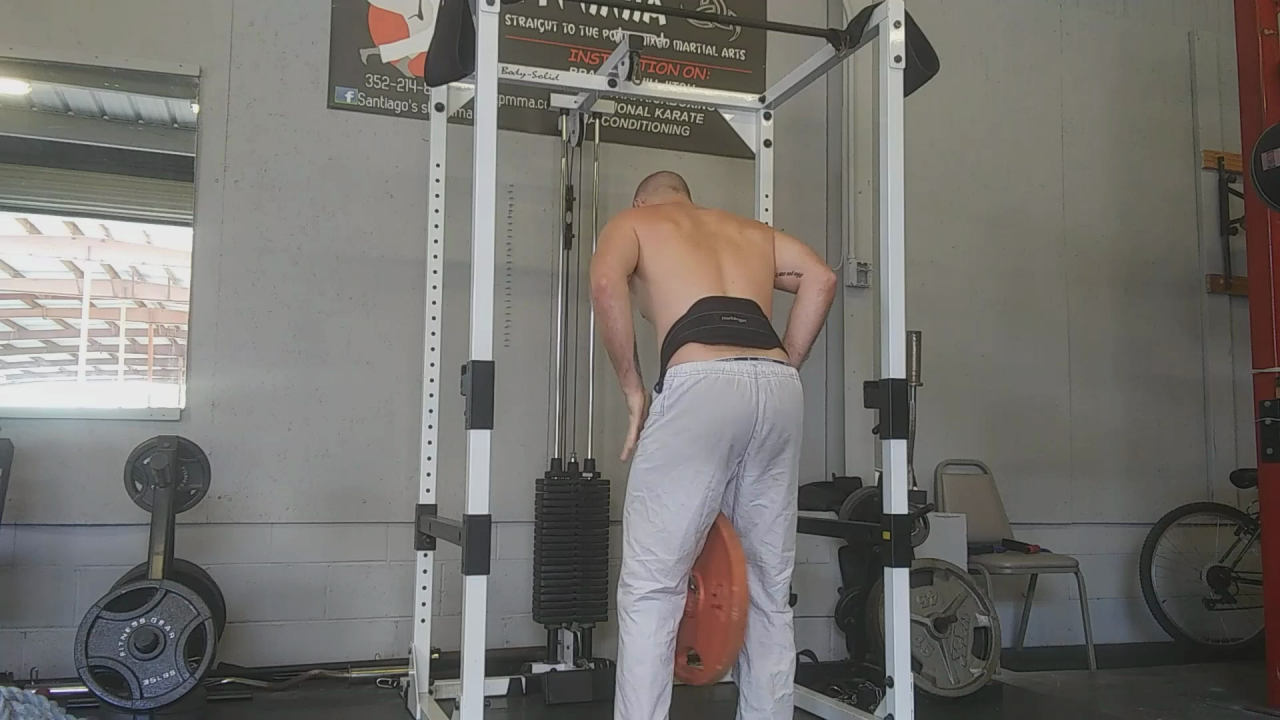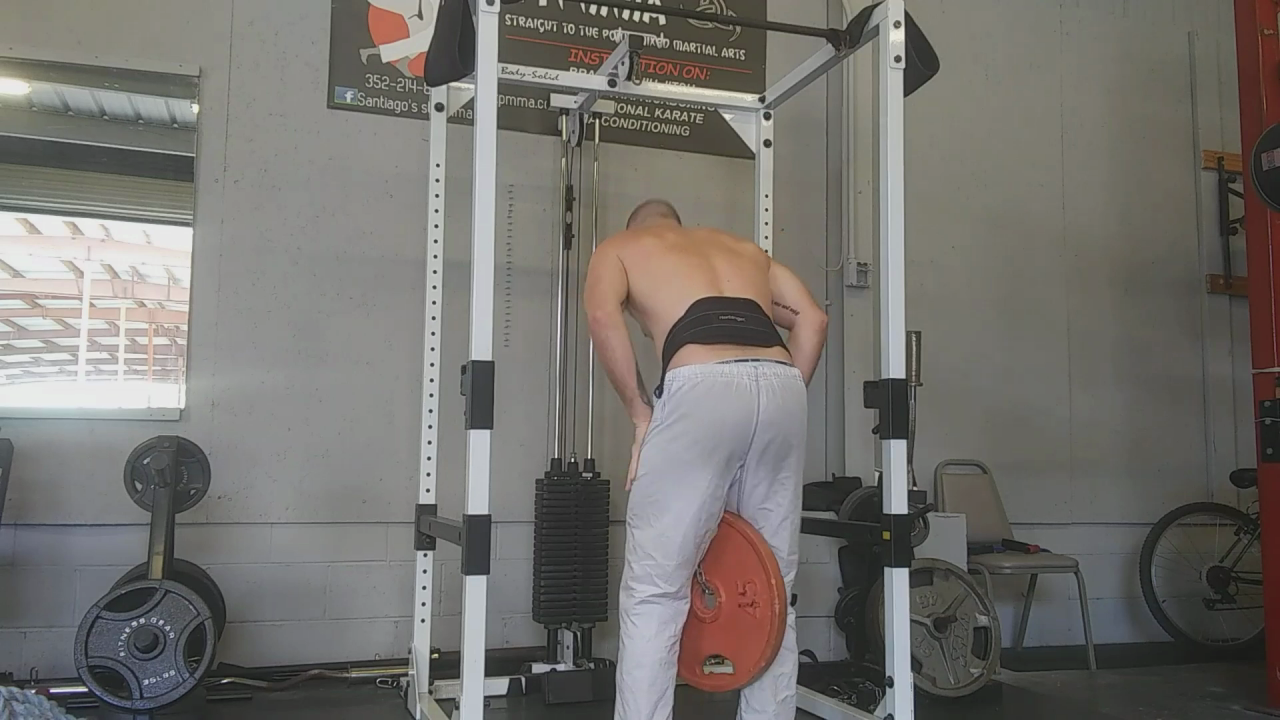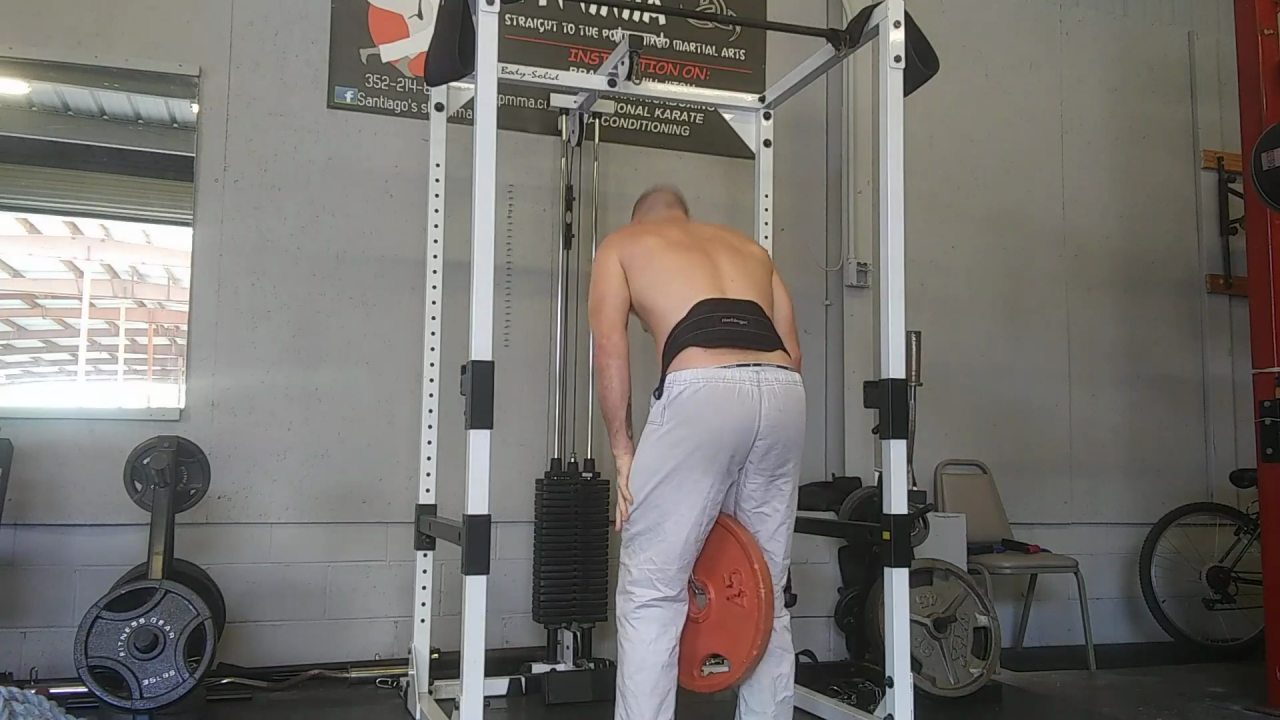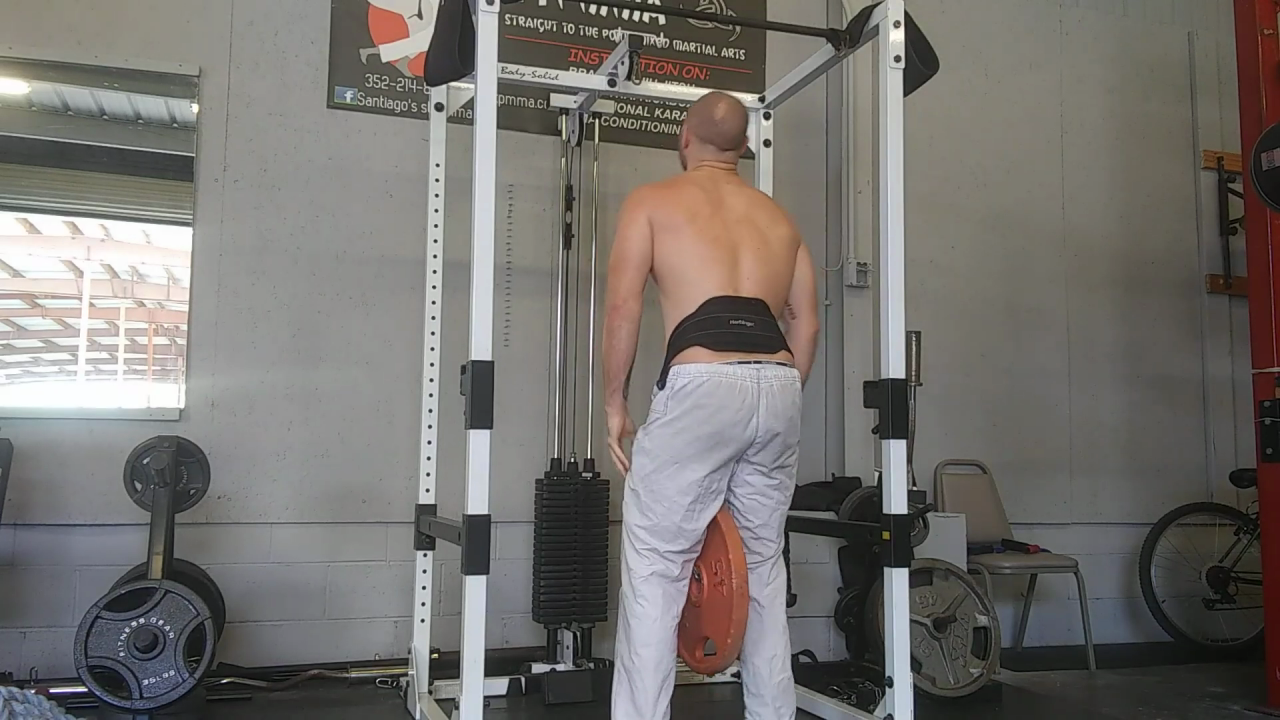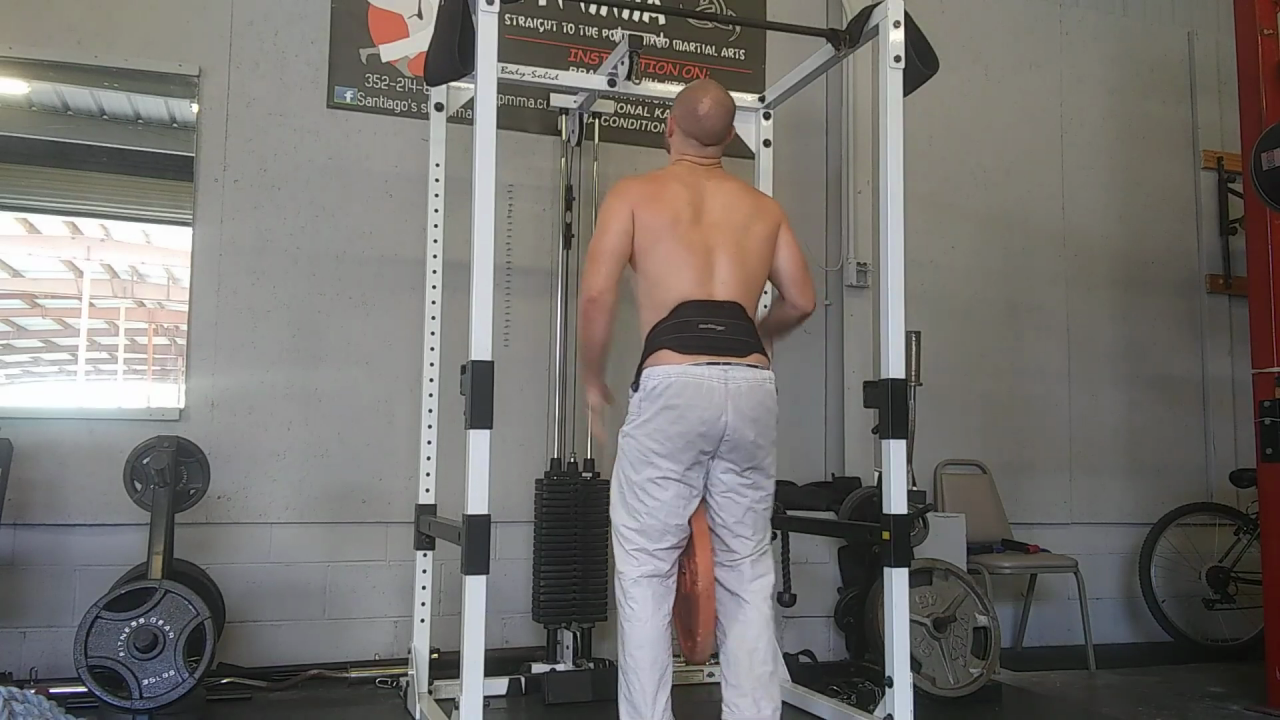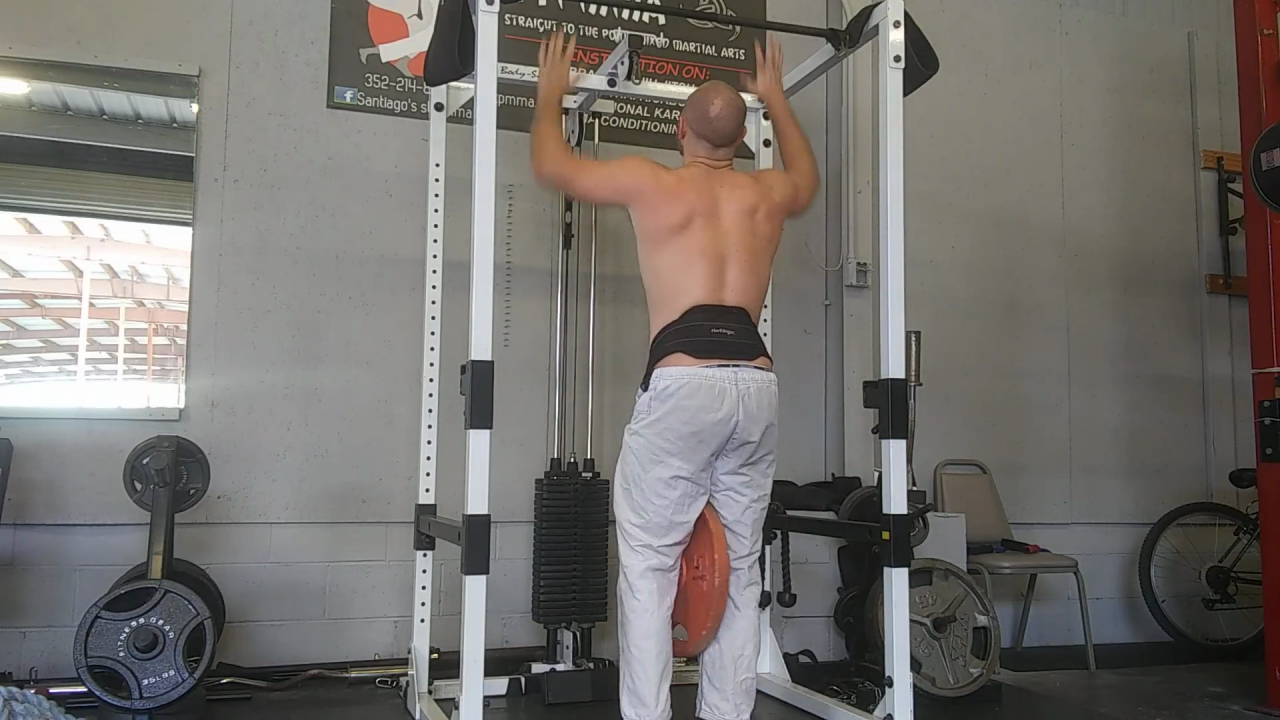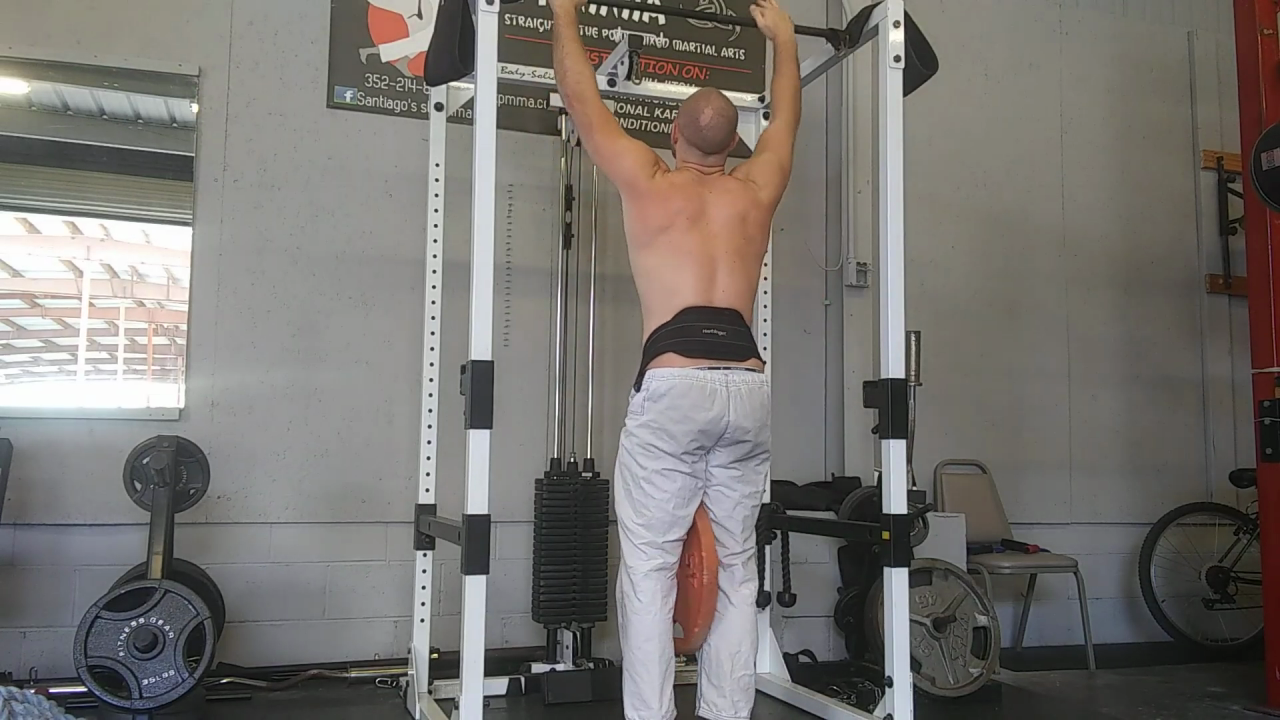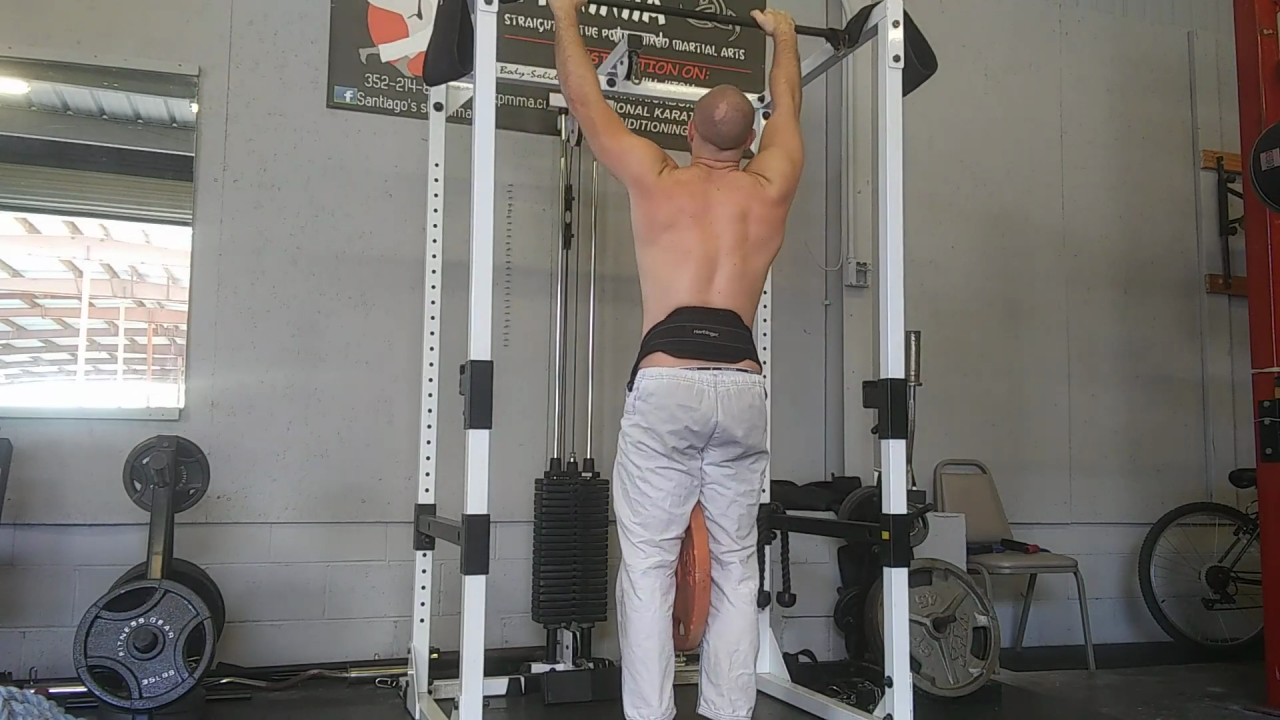
dt=0.4s
person 1, frame 1
left shoulder: (635, 220)
right shoulder: (750, 229)
left elbow: (606, 280)
right elbow: (820, 278)
left wrist: (633, 388)
left hip: (702, 384)
right hip: (778, 387)
left knee: (651, 583)
right knee: (769, 585)
person 1, frame 2
left shoulder: (620, 247)
right shoulder: (740, 246)
left elbow: (602, 312)
right elbow: (811, 320)
left wrist: (641, 412)
left hip: (704, 385)
right hip: (782, 387)
left knee: (654, 586)
person 1, frame 3
left shoulder: (621, 244)
right shoulder: (747, 245)
left elbow: (610, 344)
left wrist: (623, 448)
left hip: (702, 390)
right hip: (782, 393)
left knee: (652, 591)
right knee: (765, 587)
person 1, frame 4
left shoulder: (652, 201)
right shoulder: (776, 215)
left elbow: (621, 305)
right elbow: (806, 324)
left wrist: (615, 405)
left hip: (702, 384)
right hip: (776, 388)
left knee: (654, 571)
right knee: (762, 573)
person 1, frame 5
left shoulder: (636, 193)
right shoulder: (761, 206)
left elbow: (597, 294)
right elbow: (802, 300)
left wrist: (593, 379)
left hip: (675, 384)
right hip: (754, 386)
left knee: (646, 572)
right knee: (747, 574)
person 1, frame 6
left shoulder: (652, 184)
right shoulder: (767, 195)
left elbow: (551, 167)
right elbow: (806, 174)
left wrist: (549, 91)
right wrist: (775, 101)
left hip: (683, 383)
right hip: (755, 385)
left knee: (647, 566)
right knee: (738, 572)
person 1, frame 7
left shoulder: (646, 182)
right shoulder: (757, 192)
left elbow: (582, 101)
right elbow: (785, 117)
left hip: (674, 385)
right hip: (747, 388)
left knee: (649, 567)
right knee: (734, 570)
person 1, frame 8
left shoulder: (655, 179)
right shoulder: (771, 187)
left elbow: (586, 102)
right elbow: (786, 106)
left hip: (667, 384)
right hip: (742, 388)
left knee: (647, 566)
right knee: (734, 568)
